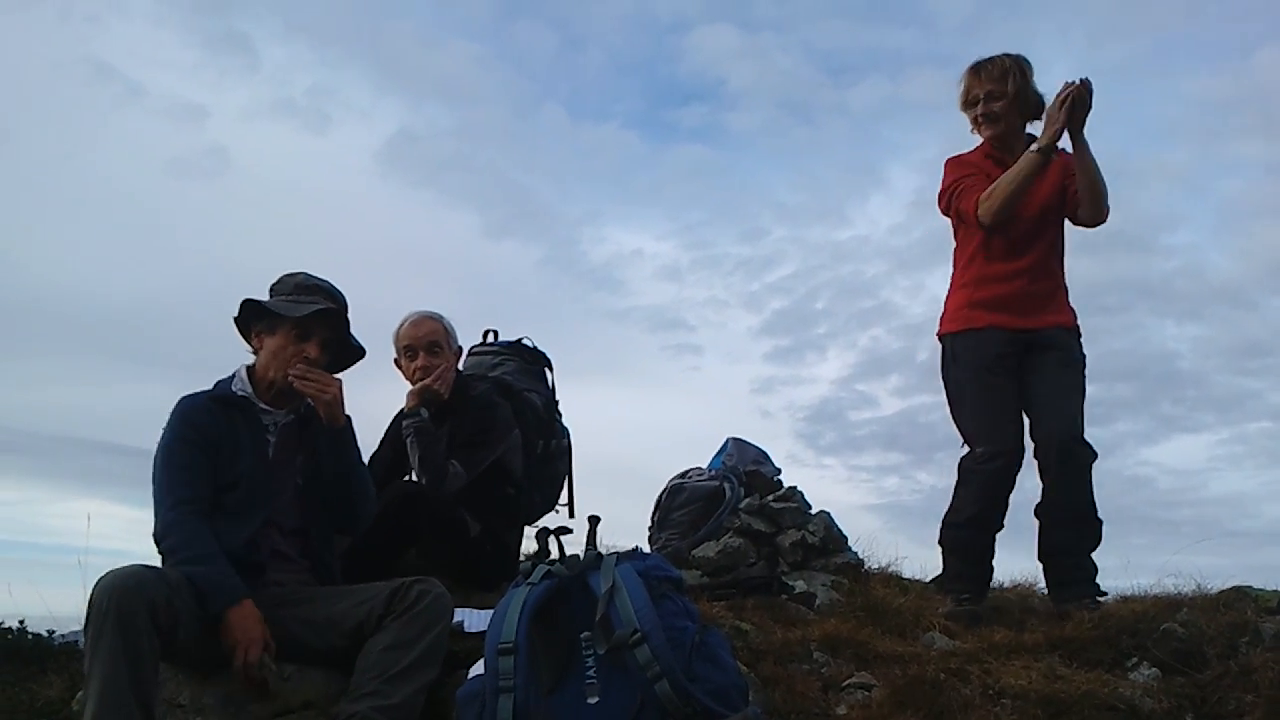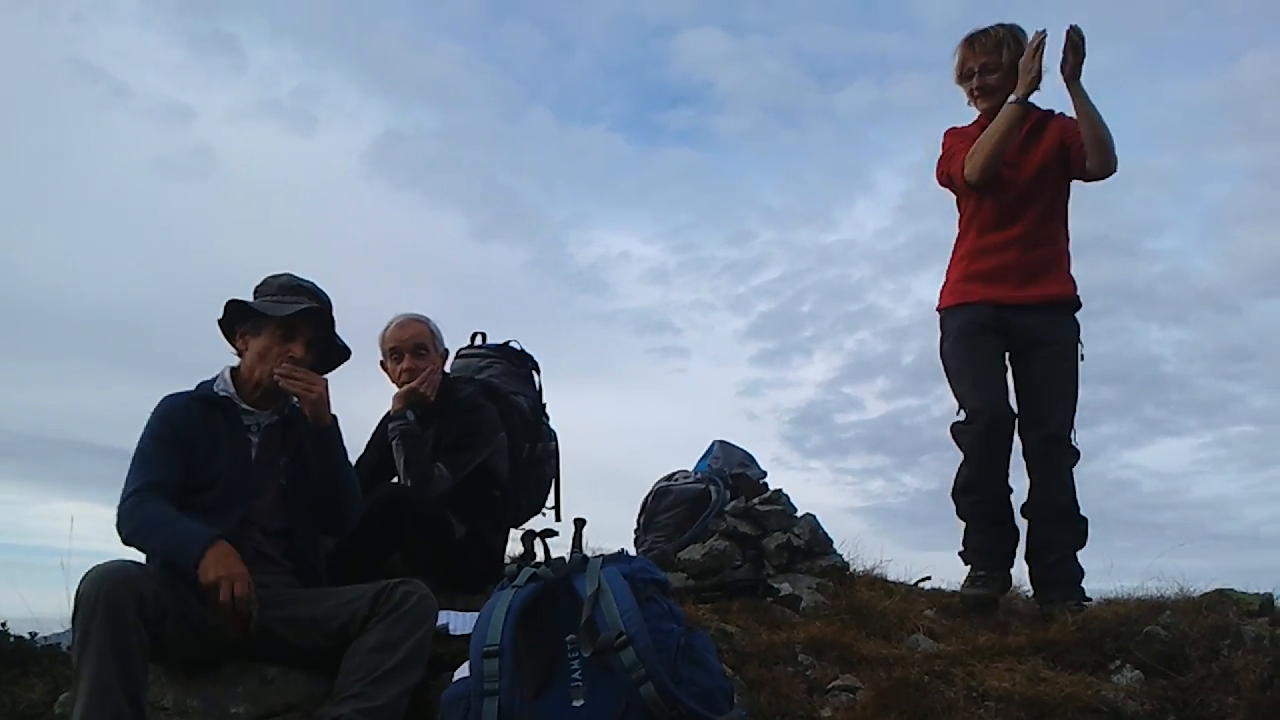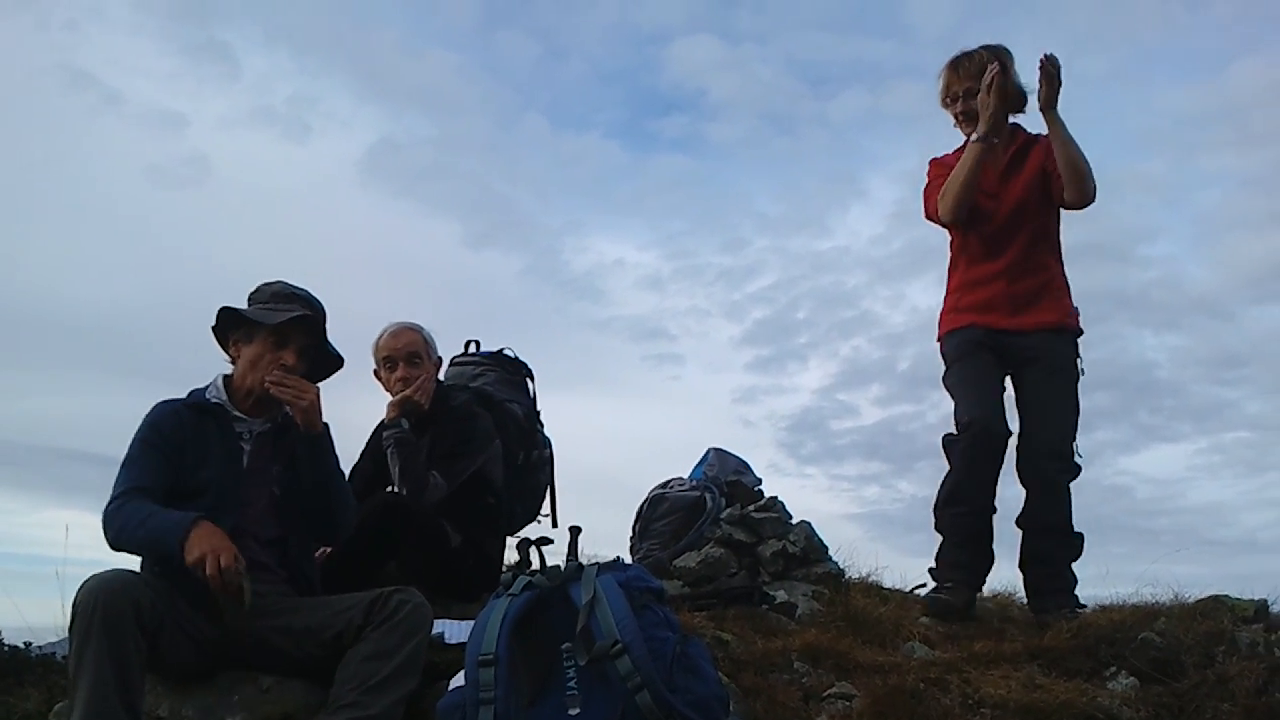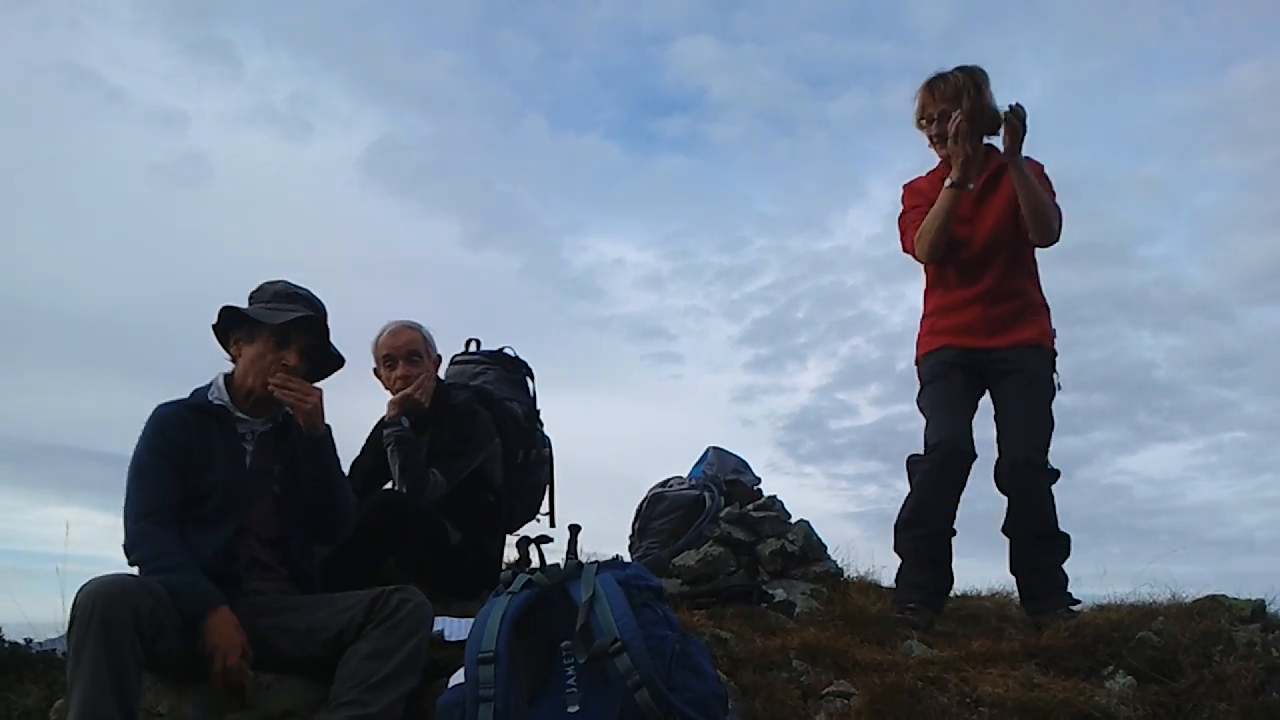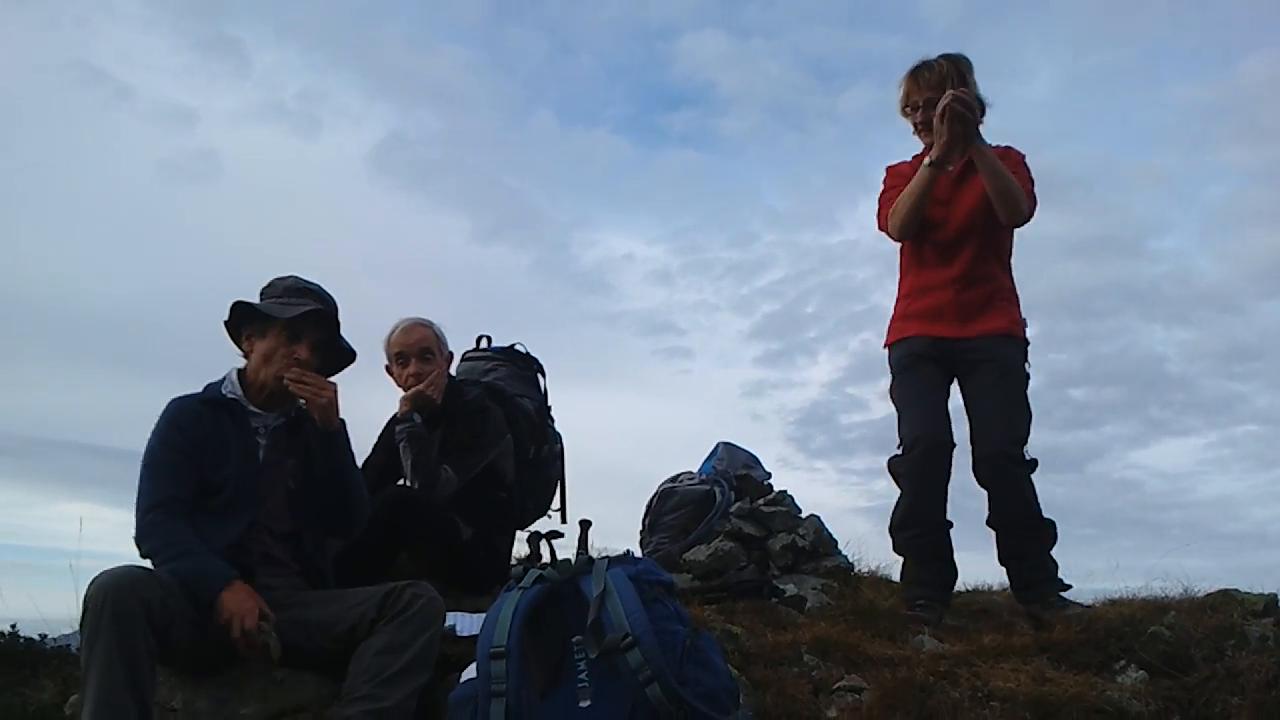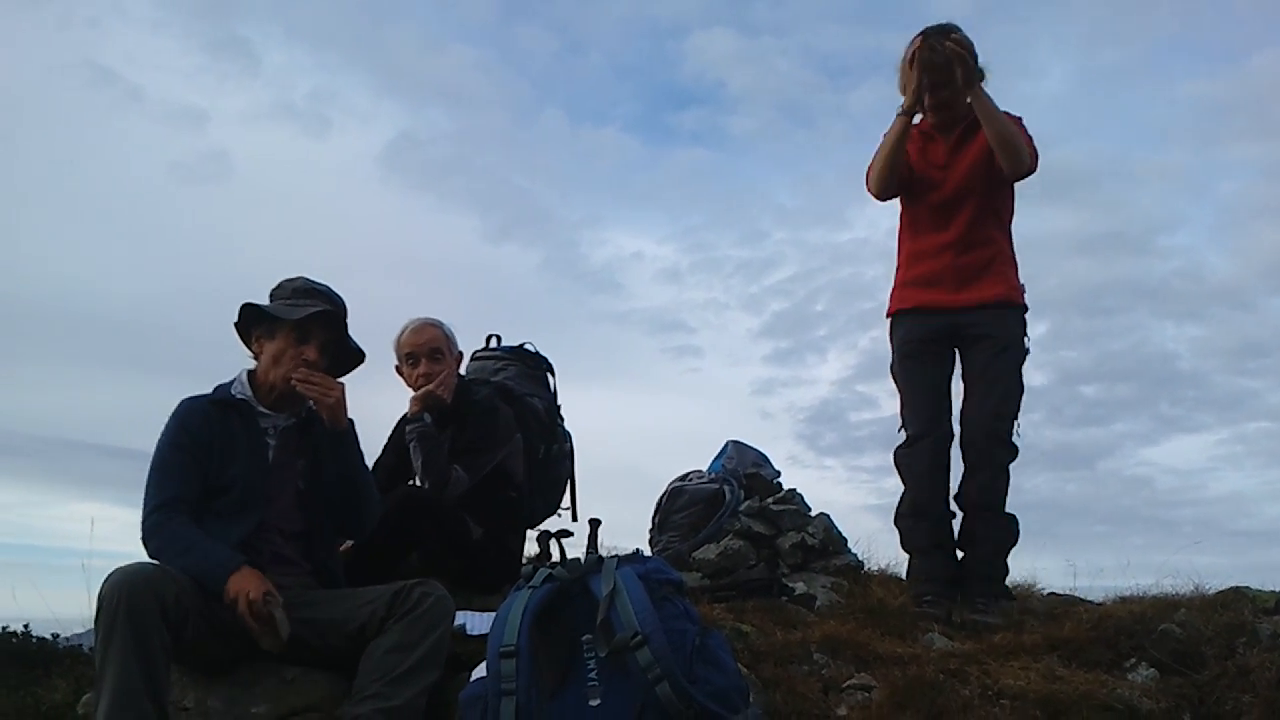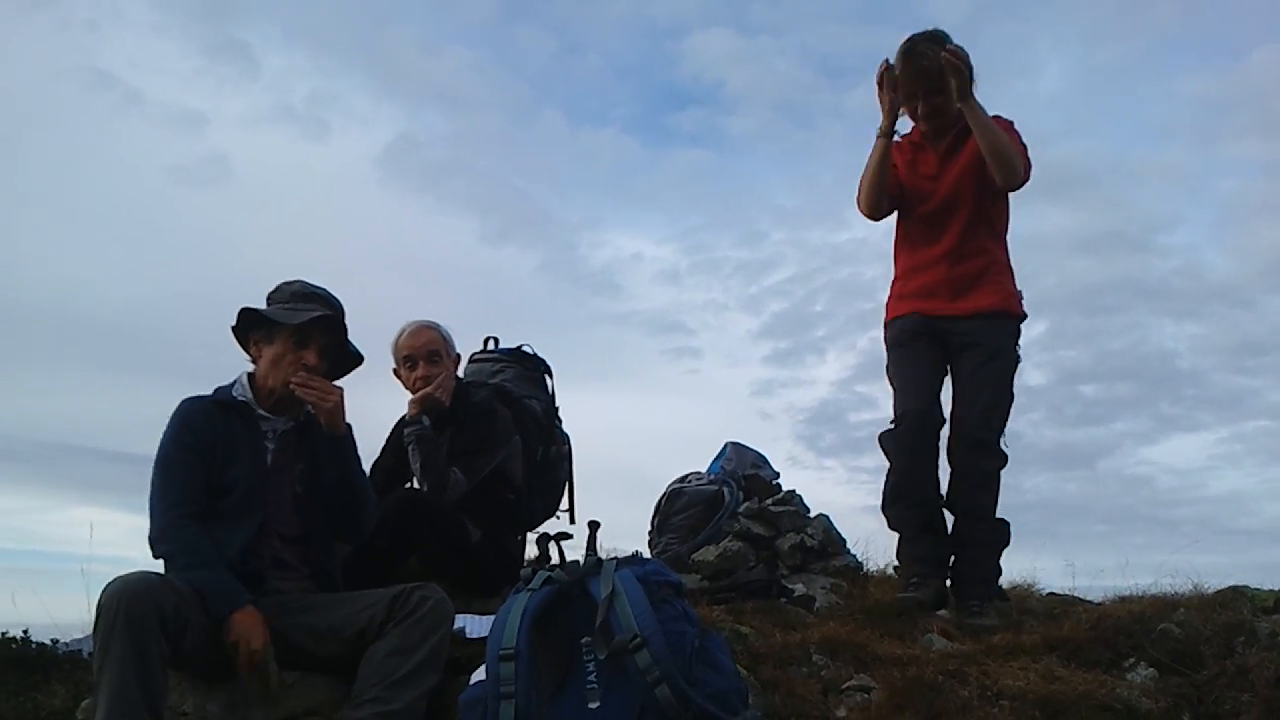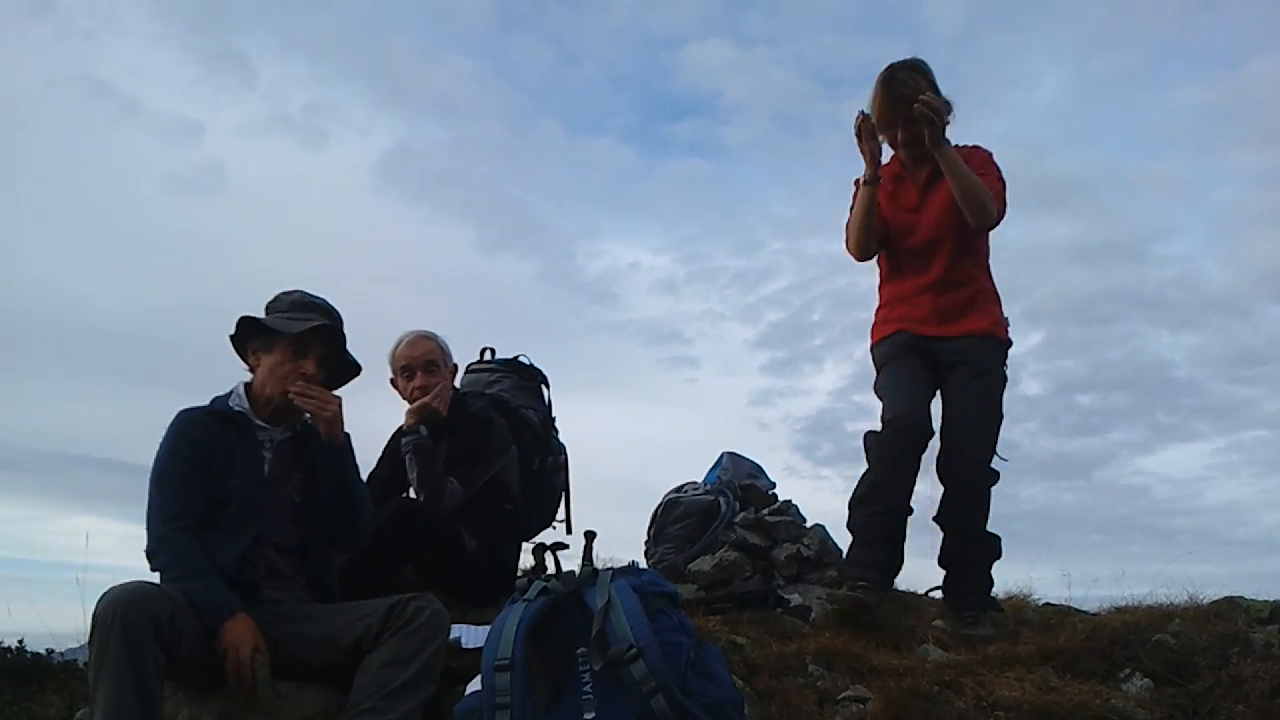
dt=0.2s
person 1, frame 1
left shoulder: (1061, 166)
right shoulder: (962, 168)
left elbow: (1094, 214)
right elbow: (990, 211)
left wrist: (1075, 137)
right wrist: (1043, 143)
left hip: (1049, 330)
right hip: (977, 329)
left knee: (1065, 445)
right knee: (995, 451)
left ankle: (1073, 584)
right ankle: (964, 583)
person 1, frame 2
left shoulder: (1057, 131)
right shoulder: (960, 140)
left elbow: (1102, 164)
right elbow: (978, 171)
left wrist: (1074, 86)
right wrist: (1022, 94)
left hip: (1047, 305)
right hip: (973, 303)
left knee: (1050, 438)
right knee: (987, 419)
left ankle: (1058, 584)
right ankle: (987, 561)
person 1, frame 3
left shoulder: (1042, 152)
right shoulder: (946, 167)
left elbow: (1080, 194)
right elbow: (951, 211)
left wrist: (1051, 113)
right wrist: (984, 131)
left hip: (1044, 327)
right hip: (971, 327)
left knee: (1047, 455)
right knee: (979, 430)
left ankle: (1052, 593)
right ankle: (958, 577)
person 1, frame 4
left shoulder: (1022, 174)
right shoulder: (920, 191)
left elbow: (1046, 233)
right elbow: (927, 249)
left wrist: (1014, 159)
right wrist: (959, 174)
left hip: (1021, 344)
right hip: (947, 347)
left knee: (1025, 465)
right knee: (944, 452)
left ankle: (1045, 594)
right ankle: (919, 592)
person 1, frame 5
left shoulder: (1003, 161)
right shoulder: (903, 176)
left elbow: (1018, 213)
right elbow: (898, 227)
left wrist: (974, 145)
right wrist: (939, 155)
left hip: (992, 333)
right hip: (918, 337)
left knee: (1002, 453)
right knee: (923, 447)
left ankle: (1037, 583)
right ankle: (925, 587)
person 1, frame 6
left shoulder: (998, 128)
right shoulder: (903, 143)
left elbow: (1021, 165)
right elbow: (879, 186)
left wrist: (973, 91)
right wrist: (910, 106)
left hip: (993, 305)
right hip: (919, 309)
left knee: (988, 434)
right knee: (927, 435)
left ankle: (982, 582)
right ankle: (932, 581)
person 1, frame 7
left shoulder: (992, 134)
right shoulder: (897, 153)
left elbow: (1013, 175)
right elbow: (871, 207)
left wrist: (968, 102)
right wrist: (888, 124)
left hip: (986, 313)
right hip: (914, 314)
left knee: (976, 441)
right knee: (915, 423)
left ankle: (975, 586)
right ankle: (922, 567)
person 1, frame 8
left shoulder: (972, 162)
right shoulder: (876, 184)
left elbow: (987, 217)
right elbow: (860, 249)
left wrist: (940, 148)
right wrist: (872, 170)
left hip: (974, 336)
right hip: (902, 335)
left knee: (967, 461)
right knee: (903, 427)
left ankle: (968, 599)
right ankle: (868, 571)
person 2, frame 1
left shoulder: (323, 428)
right shoulder: (200, 413)
left elbow: (356, 523)
right elbow: (177, 523)
left wrist: (336, 426)
right wrist: (233, 604)
left hip: (301, 604)
right hip: (210, 603)
left knee: (425, 598)
right knee: (125, 590)
person 2, frame 2
left shoulder: (307, 428)
right shoulder: (182, 413)
left elbow: (342, 524)
right elbow: (138, 512)
left wrist: (322, 425)
right wrist: (205, 547)
left hip: (285, 605)
right hip: (193, 598)
left knee: (410, 599)
right knee: (112, 584)
person 2, frame 3
left shoulder: (300, 436)
right shoulder: (175, 420)
left elbow: (336, 532)
right elbow: (122, 515)
left wrist: (314, 433)
right wrist: (190, 530)
left hip: (280, 615)
right hip: (186, 608)
left knee: (405, 608)
right knee: (109, 594)
person 2, frame 4
left shoulder: (301, 437)
right shoulder: (177, 422)
left elbow: (335, 532)
right elbow: (146, 534)
left wrist: (315, 435)
right wrist: (211, 611)
left hip: (281, 613)
right hip: (188, 612)
left knee: (406, 606)
right knee: (107, 598)
person 2, frame 5
left shoulder: (314, 431)
right shoulder: (190, 416)
left elbow: (349, 527)
right elbow: (157, 525)
left wrist: (331, 429)
right wrist: (224, 588)
left hip: (293, 606)
right hip: (202, 603)
left knee: (417, 601)
right knee: (120, 590)
person 2, frame 6
left shoulder: (323, 432)
right shoulder: (200, 416)
left elbow: (359, 526)
right elbow: (162, 523)
left wrist: (339, 429)
right wrist: (230, 573)
left hip: (304, 606)
right hip: (213, 601)
left knee: (427, 600)
right knee: (134, 586)
person 2, frame 7
left shoulder: (321, 435)
right shoulder: (200, 418)
left elbow: (356, 530)
right elbow: (172, 528)
left wrist: (337, 433)
right wrist: (235, 608)
left hip: (302, 611)
right hip: (212, 609)
left knee: (426, 605)
right knee: (134, 595)
person 2, frame 8
left shoulder: (319, 444)
right shoulder: (197, 428)
left elbow: (353, 540)
right elbow: (169, 539)
left wrist: (336, 443)
right wrist: (228, 617)
left hip: (298, 622)
right hip: (209, 618)
left knee: (423, 615)
right knee: (128, 605)
person 3, frame 1
left shoulder: (487, 407)
right shoulder: (412, 415)
left elbow: (438, 486)
right elbow: (370, 488)
left wrist: (416, 414)
left hip: (487, 554)
right hip: (436, 545)
left knee: (408, 497)
person 3, frame 2
left shoulder: (472, 409)
right shoulder: (399, 418)
left elbow: (423, 488)
left wrist: (402, 417)
left hip: (471, 557)
right hip: (421, 548)
left knee: (394, 499)
person 3, frame 3
left shoulder: (467, 417)
right shoulder: (393, 426)
left elbow: (419, 497)
right elbow: (352, 499)
left wrist: (397, 425)
left hip: (468, 564)
right hip: (417, 556)
left knee: (389, 507)
person 3, frame 4
left shoulder: (466, 415)
right shoulder: (391, 424)
left elbow: (419, 494)
right elbow: (351, 497)
left wrist: (397, 423)
left hip: (466, 562)
right hip: (418, 553)
left knee: (389, 505)
person 3, frame 5
left shoulder: (478, 411)
right shoulder: (404, 421)
left elbow: (431, 491)
left wrist: (410, 420)
left hip: (479, 557)
right hip: (430, 548)
left knee: (400, 501)
person 3, frame 6
left shoulder: (488, 411)
right shoulder: (415, 420)
left elbow: (442, 490)
left wrist: (420, 420)
left hip: (489, 556)
right hip: (439, 550)
left knee: (411, 501)
person 3, frame 7
left shoulder: (486, 412)
right shoulder: (412, 423)
left elbow: (441, 493)
right elbow: (373, 496)
left wrist: (418, 423)
left hip: (489, 559)
right hip: (439, 551)
left knee: (409, 504)
person 3, frame 8
left shoulder: (483, 423)
right shoulder: (409, 433)
left elbow: (438, 502)
right elbow: (370, 506)
left wrist: (416, 433)
left hip: (484, 569)
right hip: (436, 561)
left knee: (405, 514)
